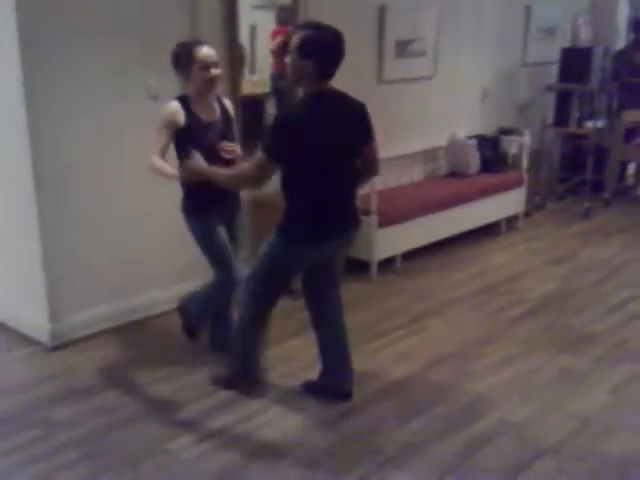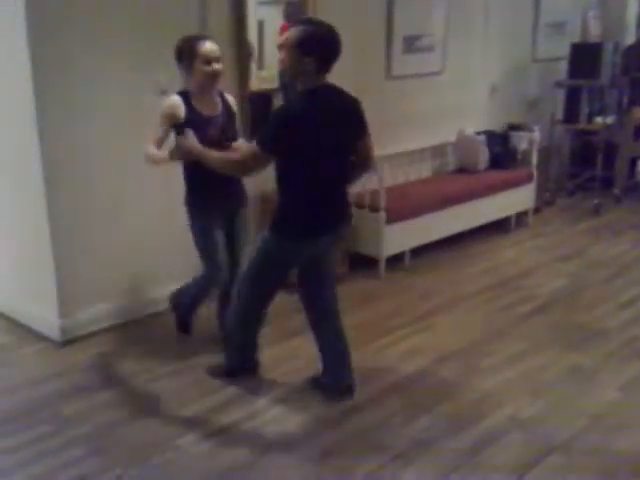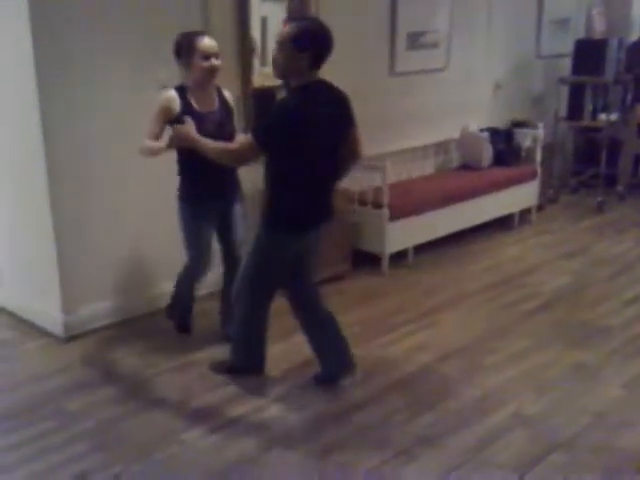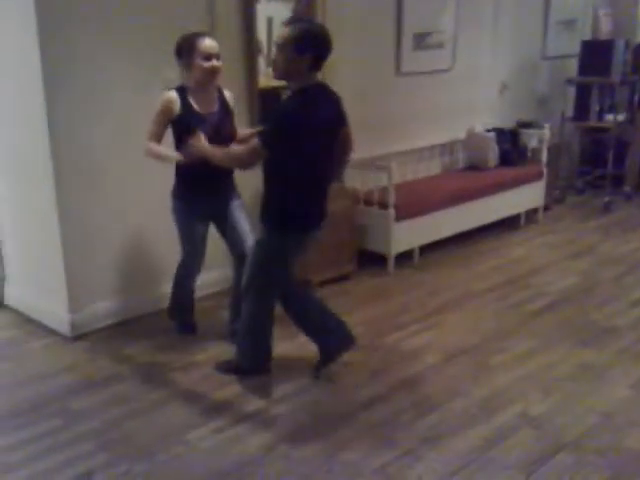
dt=0.2s
person 1, frame 1
left shoulder: (294, 118)
right shoulder: (354, 109)
left elbow: (254, 177)
right elbow: (370, 167)
left wrist: (207, 172)
left hip: (303, 230)
right hip: (343, 225)
left knee: (257, 293)
right knee: (325, 299)
left ankle: (243, 373)
right ankle: (338, 380)
person 1, frame 2
left shoulder: (292, 114)
right shoulder: (348, 105)
left elbow: (244, 164)
right elbow: (365, 161)
left wrist: (196, 151)
left hip: (295, 225)
right hip: (334, 220)
left knee: (251, 292)
right knee: (320, 297)
left ankle: (240, 362)
right ankle: (338, 377)
person 1, frame 3
left shoulder: (290, 110)
right shoulder: (336, 99)
left elbow: (238, 155)
right elbow: (352, 153)
left wrist: (193, 139)
left hip: (286, 219)
right hip: (315, 213)
left knee: (252, 290)
right knee: (301, 287)
left ankle: (246, 360)
right ankle: (336, 361)
person 1, frame 4
left shoulder: (294, 111)
right shoulder: (327, 99)
left elbow: (246, 157)
right elbow: (344, 148)
left wrist: (204, 149)
left hip: (286, 217)
right hip: (307, 211)
left knee: (257, 288)
right knee: (279, 281)
left ankle: (252, 359)
right ankle: (334, 337)
person 2, frame 1
left shoulder: (226, 105)
right shoulder: (175, 111)
right elbow: (155, 159)
left wrist: (237, 154)
right wrist: (178, 175)
left hip: (229, 202)
right hip: (201, 208)
left knee: (224, 273)
right knee: (230, 276)
left ankle: (221, 336)
right ankle: (191, 312)
person 2, frame 2
left shoulder: (228, 101)
right shoulder: (176, 105)
right elbow: (150, 150)
right wrist: (170, 155)
left hip: (234, 197)
right hip: (203, 203)
left knee: (233, 268)
right knee: (216, 272)
right ankle: (182, 302)
person 2, frame 3
left shoulder: (225, 96)
right shoulder: (172, 99)
right elbow: (146, 146)
right wrist: (168, 143)
left hip: (230, 193)
right hip: (195, 198)
left knee: (235, 261)
right knee: (199, 264)
left ankle: (232, 326)
right ankle: (178, 311)
person 2, frame 4
left shoulder: (226, 97)
right shoulder: (173, 100)
right elbow: (150, 146)
left wrist: (257, 133)
right wrist: (178, 156)
left hip: (226, 193)
right hip: (190, 197)
left knee: (247, 254)
right knee: (192, 261)
left ankle: (240, 323)
right ankle: (181, 315)
